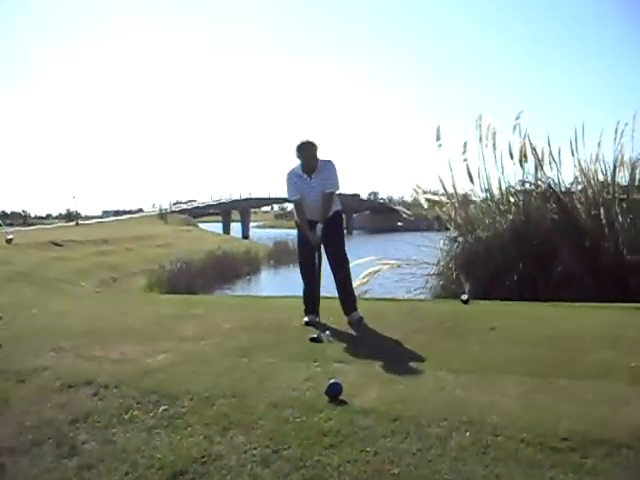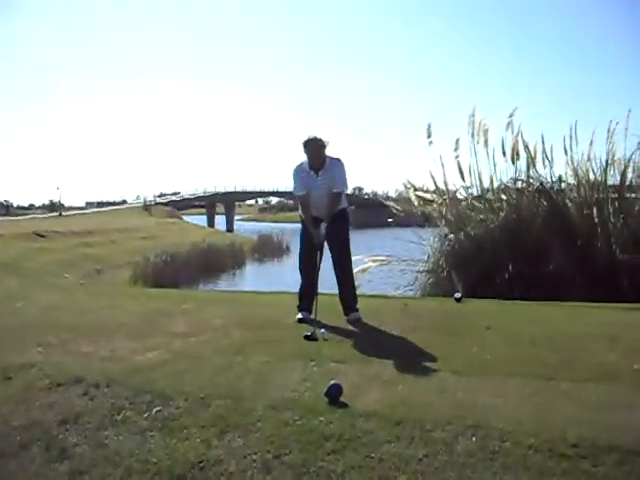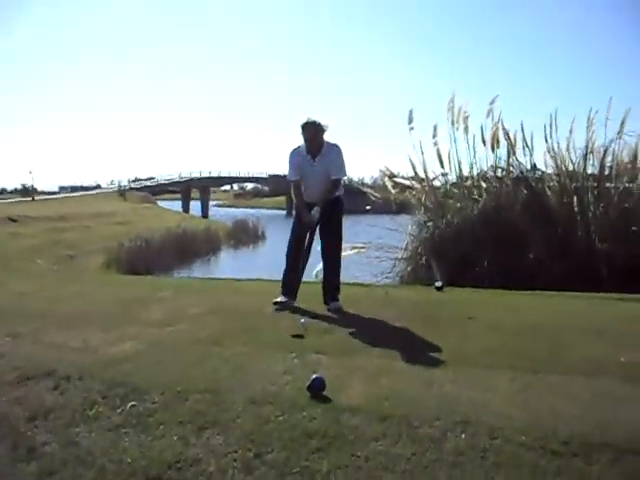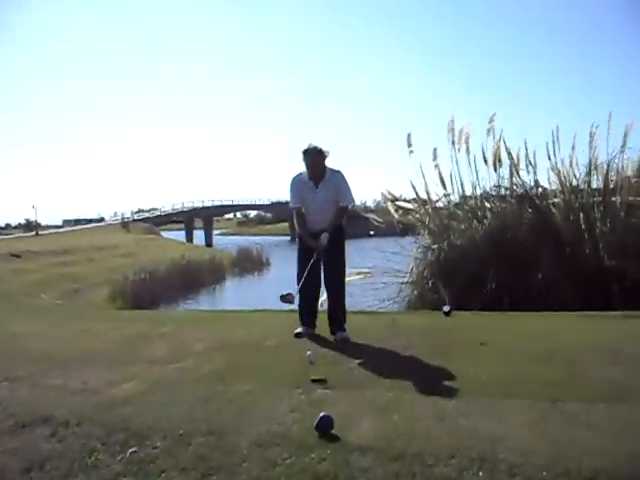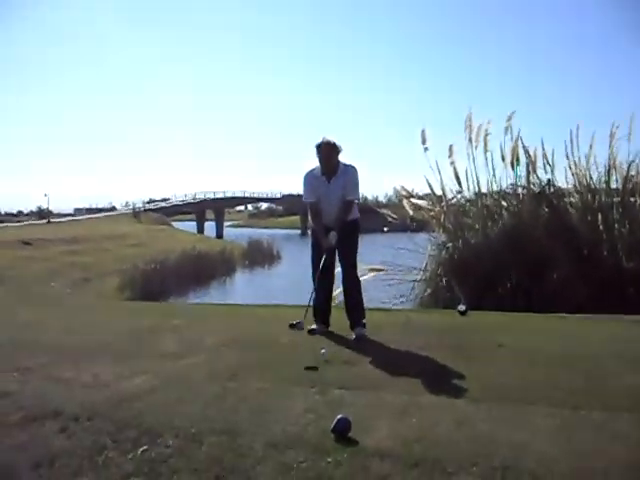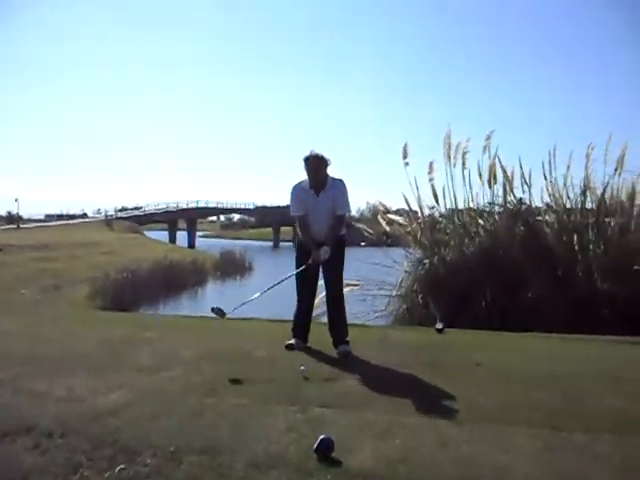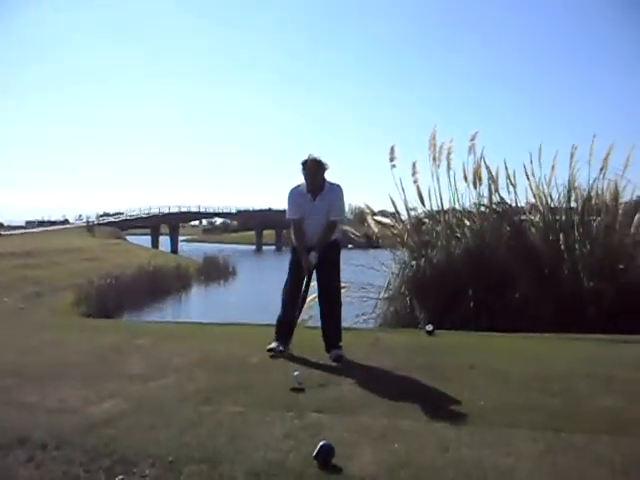
dt=0.3s
person 1, frame 1
left shoulder: (328, 167)
right shoulder: (293, 176)
left elbow: (329, 197)
right elbow: (297, 206)
left wrist: (321, 225)
right wrist: (309, 232)
left hip: (330, 219)
right hip: (306, 222)
left knee: (340, 264)
right knee: (307, 268)
left ankle: (351, 310)
right ankle: (310, 312)
person 1, frame 2
left shoulder: (336, 164)
right shoulder: (299, 171)
left elbow: (336, 196)
right elbow: (303, 202)
left wrist: (326, 225)
right wrist: (314, 231)
left hip: (337, 216)
right hip: (312, 219)
left knee: (342, 263)
right knee: (306, 264)
left ankle: (351, 309)
right ankle: (304, 309)
person 1, frame 3
left shoulder: (334, 151)
right shoulder: (295, 155)
left elbow: (335, 183)
right elbow: (295, 186)
left wrist: (318, 208)
right wrist: (305, 214)
left hip: (331, 203)
right hip: (305, 203)
left knee: (331, 251)
right knee: (295, 247)
left ankle: (332, 298)
right ankle: (288, 293)
person 1, frame 4
left shoulder: (337, 178)
right shoulder: (297, 182)
left elbow: (344, 208)
right elbow: (297, 213)
left wrist: (327, 233)
right wrist: (310, 240)
left hip: (333, 232)
right hip: (307, 233)
left knee: (335, 280)
right knee: (306, 279)
left ankle: (338, 327)
right ankle: (307, 323)
person 1, frame 5
left shoulder: (350, 172)
right shoulder: (310, 177)
left elbow: (348, 205)
right elbow: (313, 209)
left wrist: (334, 233)
right wrist: (322, 237)
left hip: (347, 226)
right hip: (321, 228)
left knee: (349, 272)
right knee: (321, 275)
left ankle: (357, 323)
right ankle: (321, 321)
person 1, frame 6
left shoulder: (338, 186)
right shoulder: (298, 190)
left elbow: (339, 220)
right elbow: (301, 223)
left wrist: (326, 248)
right wrist: (313, 250)
left hip: (334, 242)
right hip: (307, 243)
left knee: (334, 290)
right knee: (304, 289)
left ankle: (341, 340)
right ankle: (299, 336)
person 1, frame 7
left shoulder: (335, 191)
right shoulder: (295, 194)
left elbow: (332, 225)
right elbow: (296, 227)
left wrist: (315, 253)
right wrist: (304, 255)
left hip: (327, 247)
right hip: (301, 247)
left knee: (330, 296)
right knee: (291, 292)
left ankle: (334, 345)
right ankle: (281, 340)
